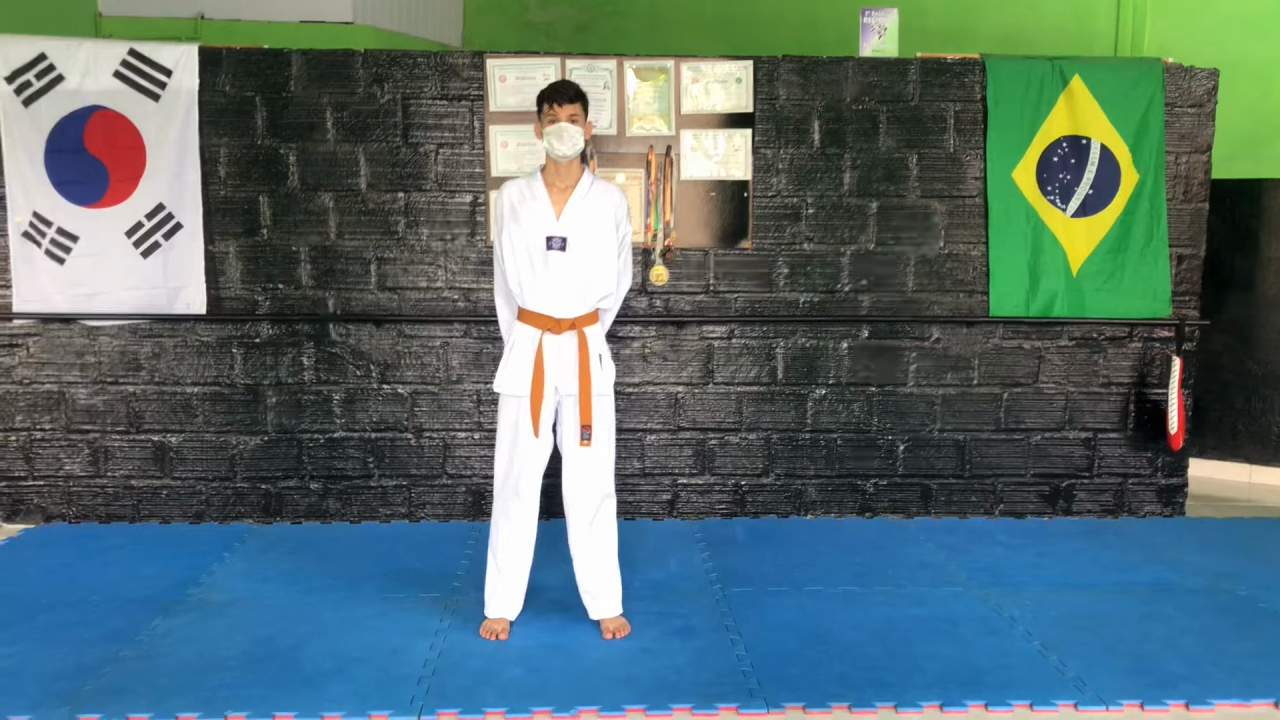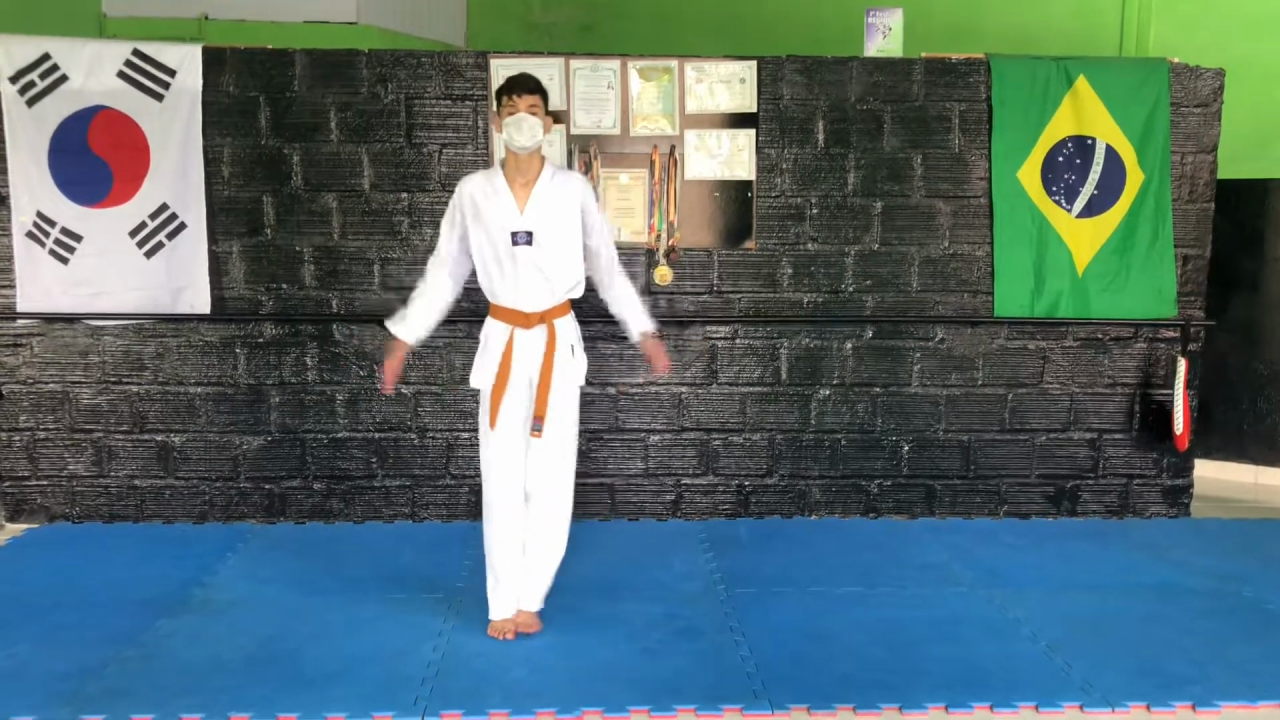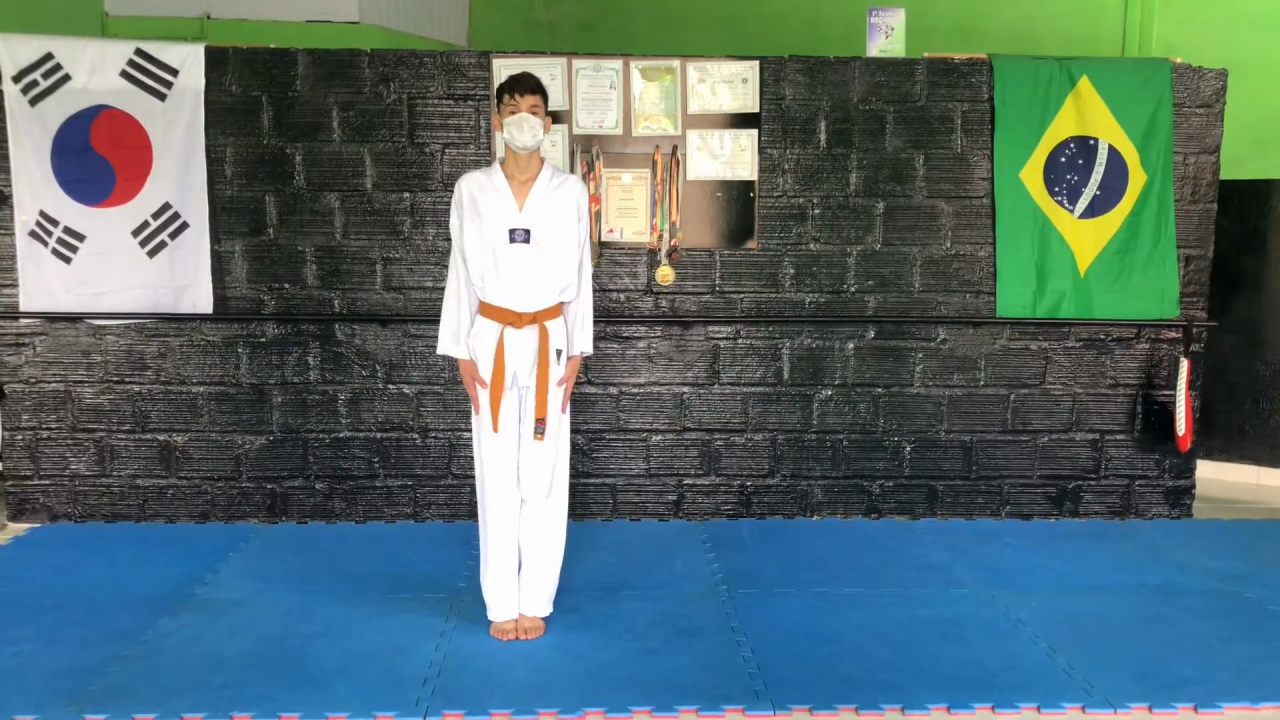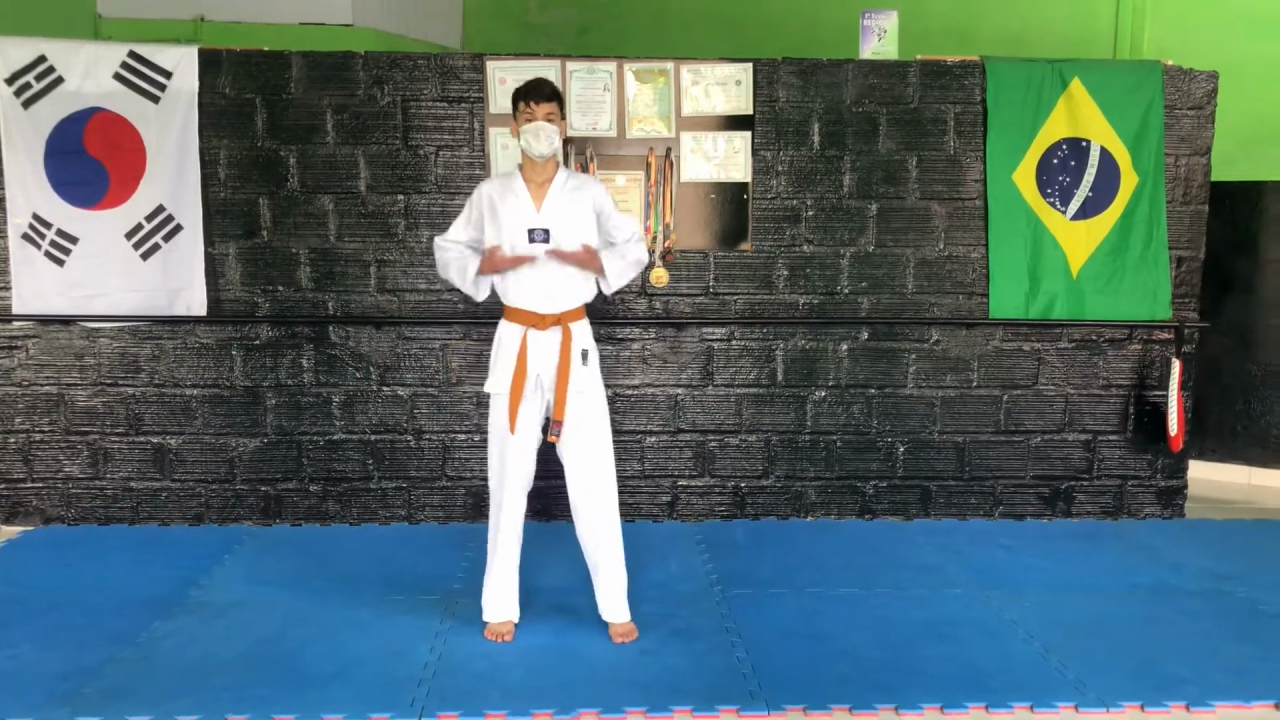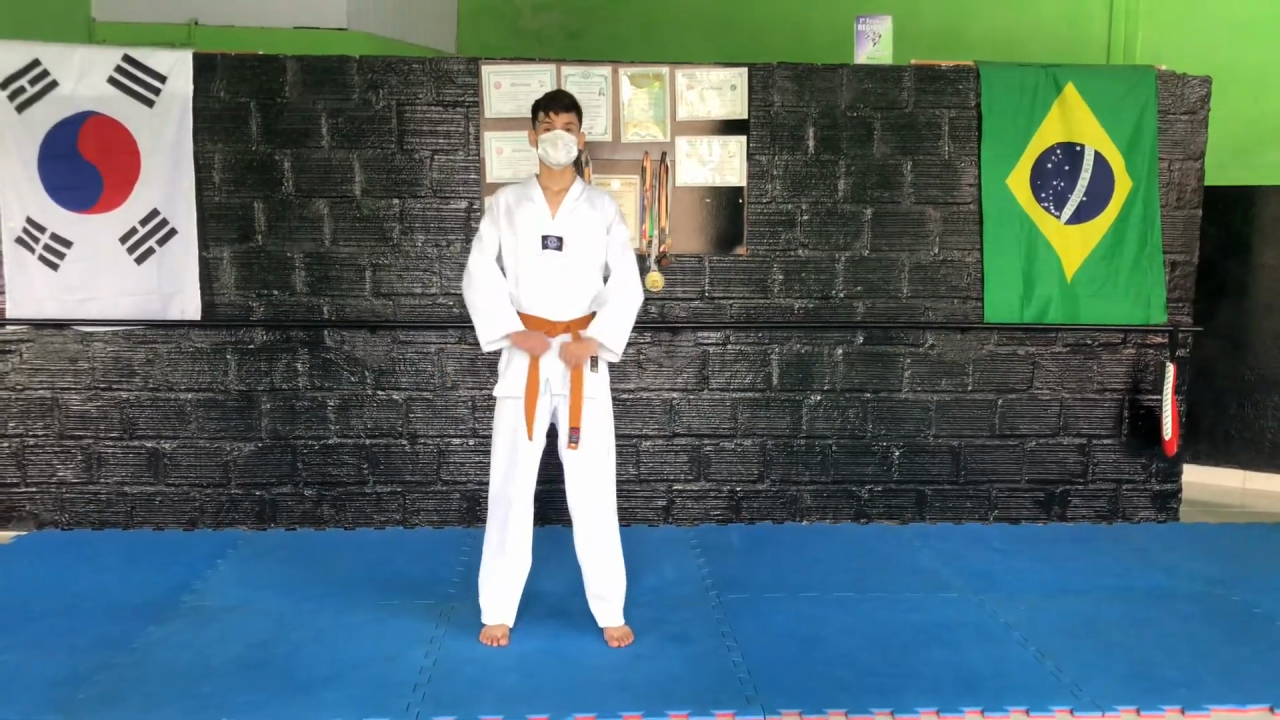
dt=1s
person 1, frame 1
left shoulder: (609, 199)
right shoulder: (512, 197)
left elbow: (619, 280)
right elbow: (504, 281)
left wrist: (583, 334)
right wrist: (523, 340)
left hip: (585, 350)
right hip: (528, 349)
left knee: (591, 481)
right knee: (516, 480)
left ankle: (604, 603)
right ankle: (502, 603)
person 1, frame 2
left shoulder: (573, 189)
right shoulder: (472, 192)
left elbow: (604, 261)
right elbow: (445, 267)
left wrist: (641, 329)
right wrist: (404, 337)
left hip: (557, 340)
right hip: (502, 342)
left knee: (550, 478)
right knee: (501, 478)
left ankle: (530, 598)
right ankle: (504, 601)
person 1, frame 3
left shoulder: (570, 190)
right shoulder: (472, 189)
left elbow: (580, 275)
right elbow: (462, 273)
left wrist: (577, 351)
right wrist: (461, 352)
left hip: (548, 341)
right hip: (492, 342)
left knee: (544, 477)
right knee: (497, 475)
left ankle: (535, 601)
right ankle: (501, 604)
person 1, frame 4
left shoulder: (589, 192)
right shoulder: (490, 194)
left elbow: (635, 247)
right elbow: (447, 251)
left wrist: (600, 263)
right wrist: (481, 268)
left hip: (572, 342)
right hip: (516, 343)
left knee: (592, 477)
right knee: (508, 479)
left ankle: (615, 606)
right ankle: (501, 605)
person 1, frame 5
left shoulder: (602, 207)
right shoulder: (506, 202)
left elbow: (626, 283)
right elbow: (479, 275)
left wrist: (595, 341)
right wrist: (514, 333)
left hip: (582, 355)
right hip: (524, 353)
left knee: (593, 484)
right knee: (510, 482)
left ankle: (609, 610)
right ankle: (499, 610)
